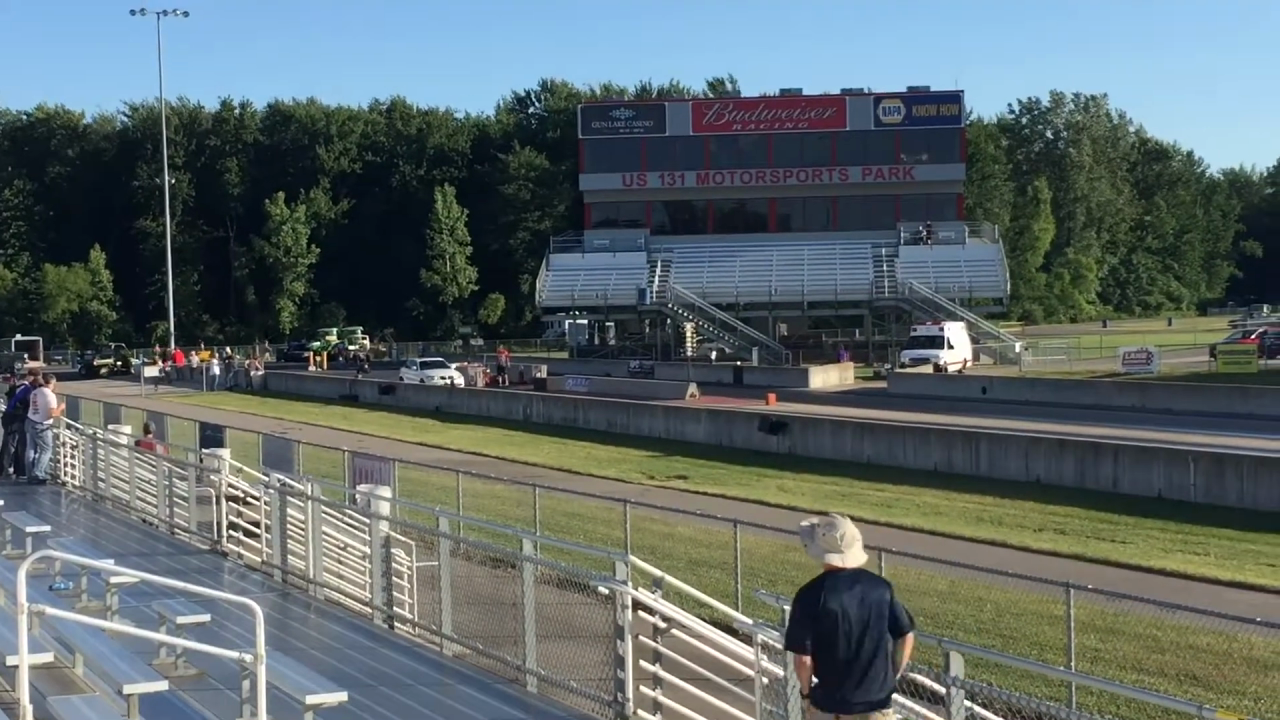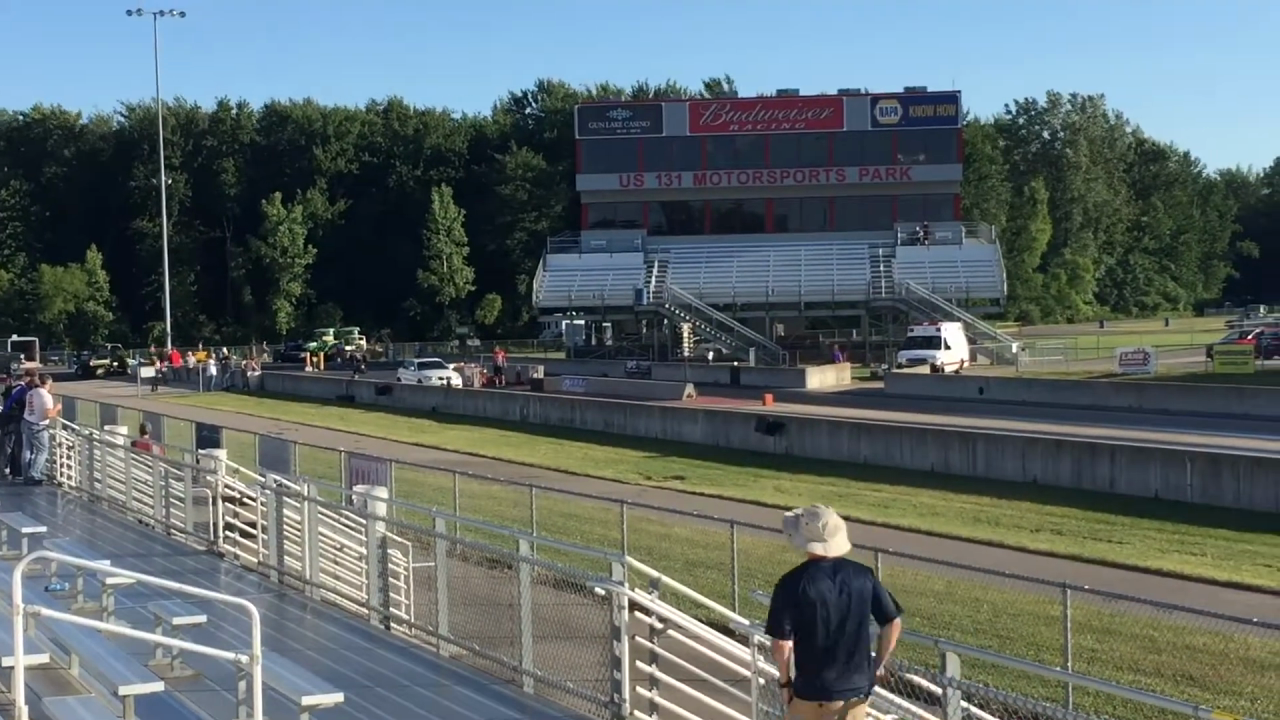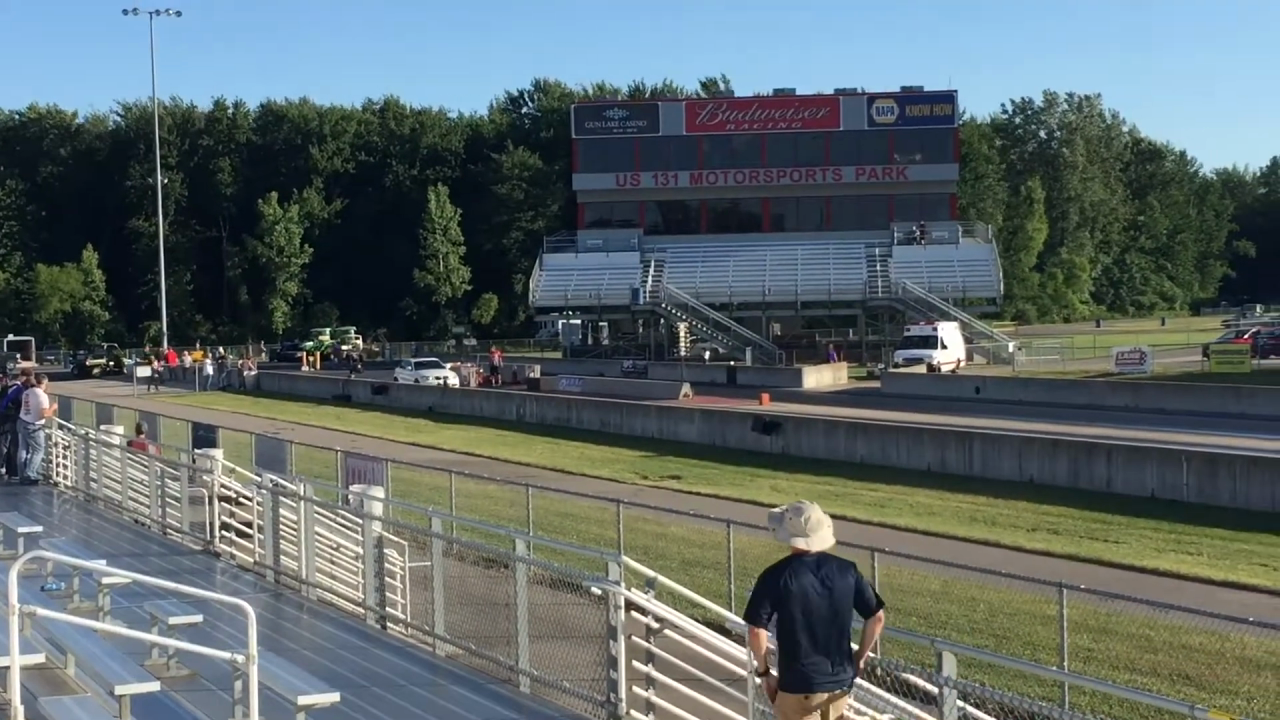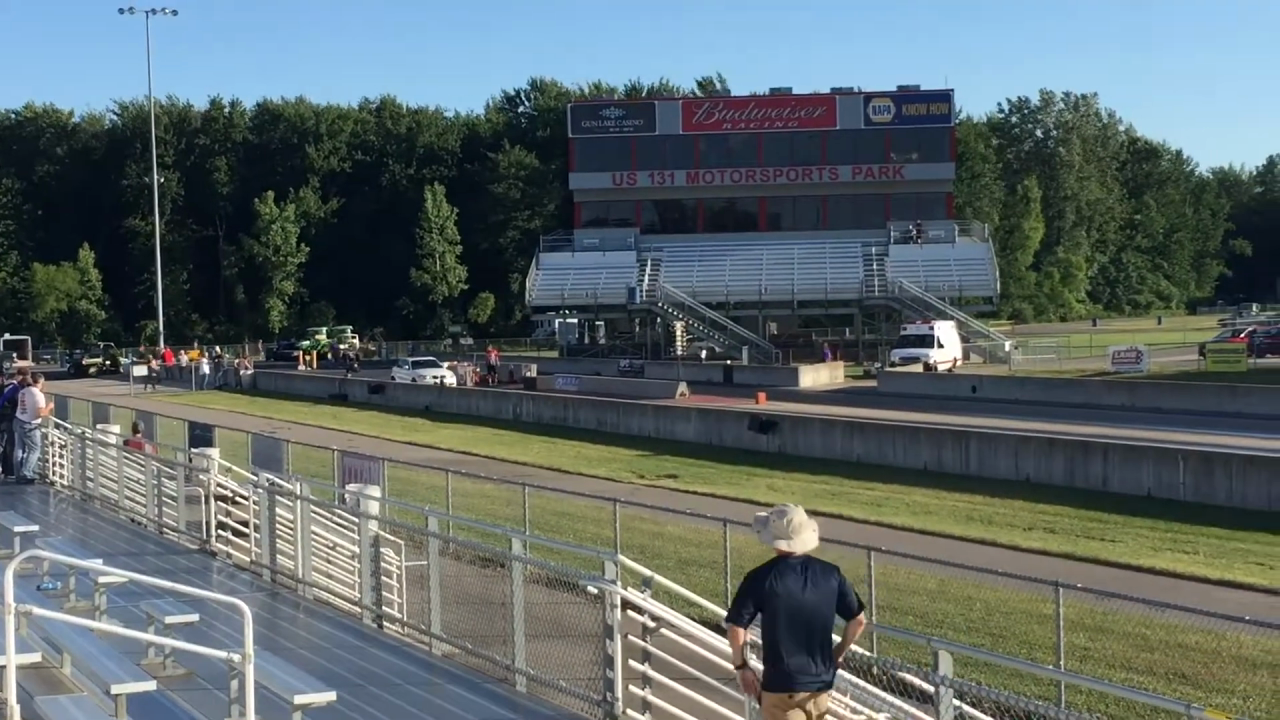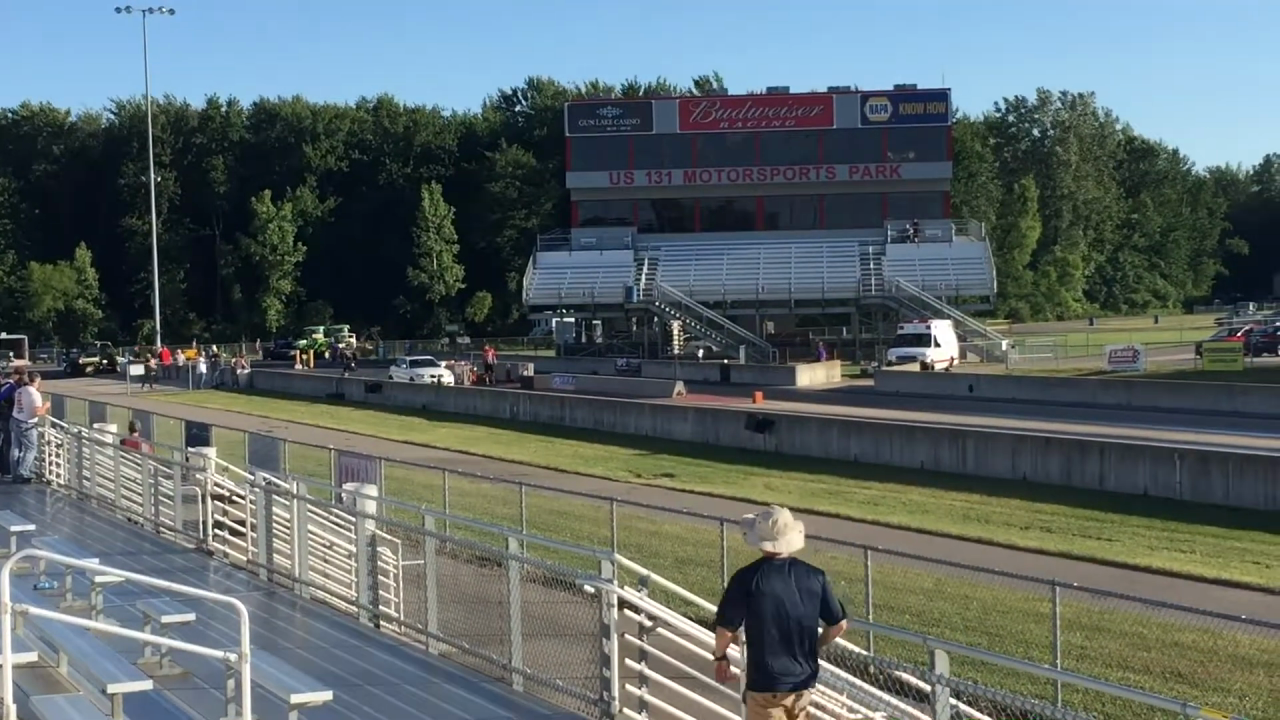
dt=0.1s
person 1, frame 1
left shoulder: (811, 594)
right shoulder: (880, 587)
left elbow: (803, 657)
right elbow: (905, 637)
left wrist: (807, 693)
right wrist: (893, 677)
right hip: (878, 699)
person 1, frame 2
left shoulder: (793, 583)
right shoulder: (863, 576)
left elbow: (782, 642)
right elbow: (893, 623)
left wrist: (785, 683)
right wrist: (879, 665)
left hip: (814, 693)
right hip: (857, 688)
person 1, frame 3
left shoulder: (777, 576)
right shoulder: (846, 570)
left elbow: (756, 630)
right elbow: (877, 617)
left wrist: (763, 671)
right wrist: (860, 657)
left hip: (798, 684)
right hip: (839, 681)
person 1, frame 4
left shoulder: (761, 578)
right shoulder: (830, 573)
left elbow: (736, 628)
right elbow: (858, 620)
left wrist: (740, 665)
right wrist: (837, 654)
left hip: (782, 684)
right hip: (820, 681)
person 1, frame 5
left shoulder: (747, 578)
right shoulder: (814, 576)
left elbow: (725, 631)
right elbow: (839, 625)
left wrist: (720, 657)
left hip: (766, 683)
right hip: (804, 680)
